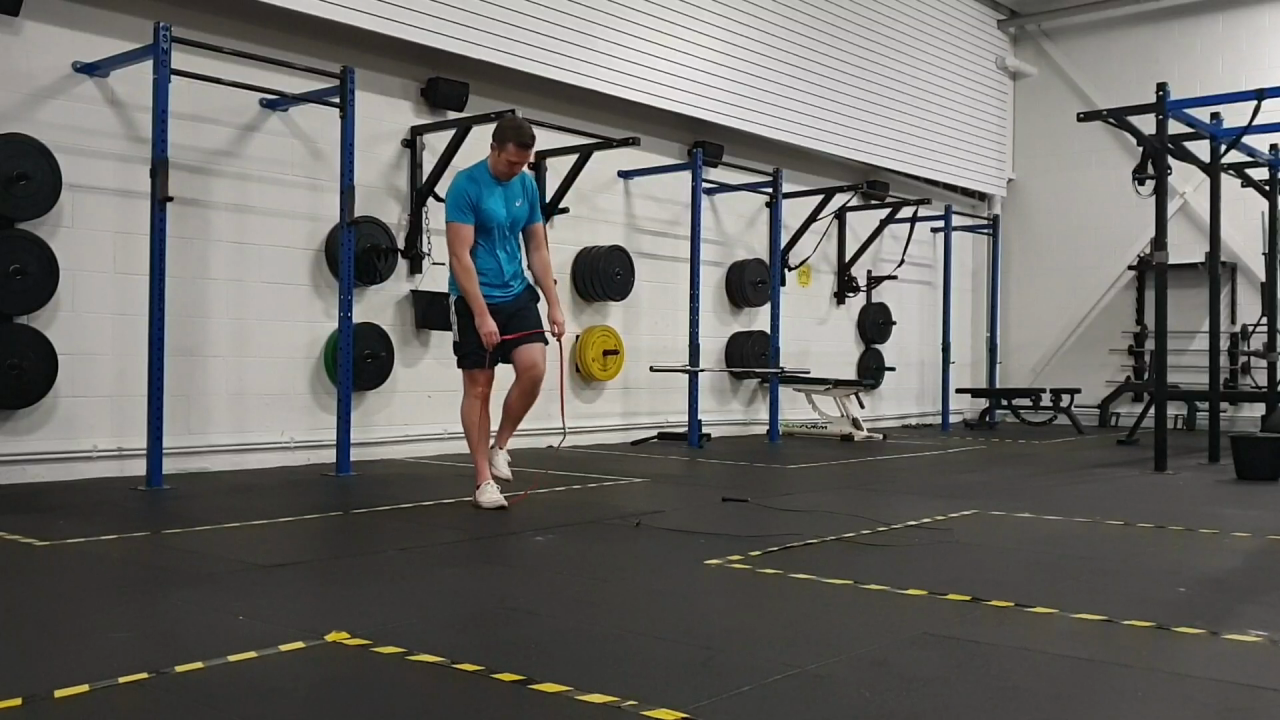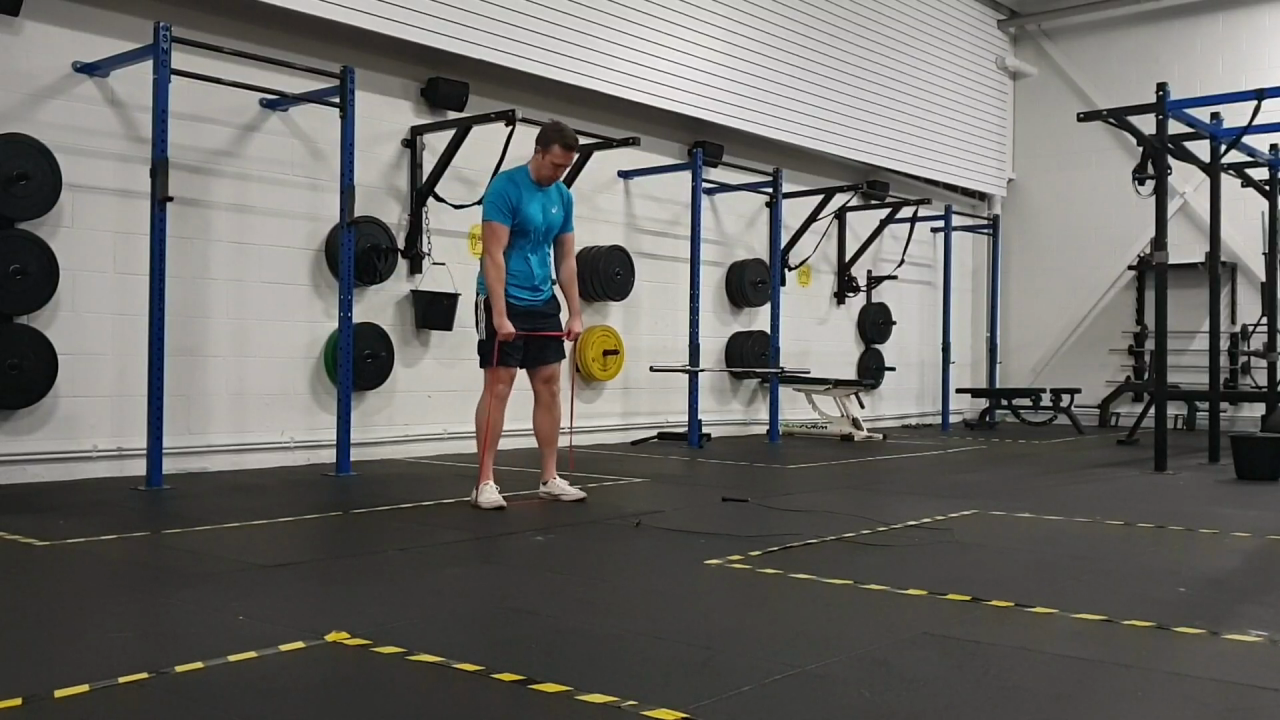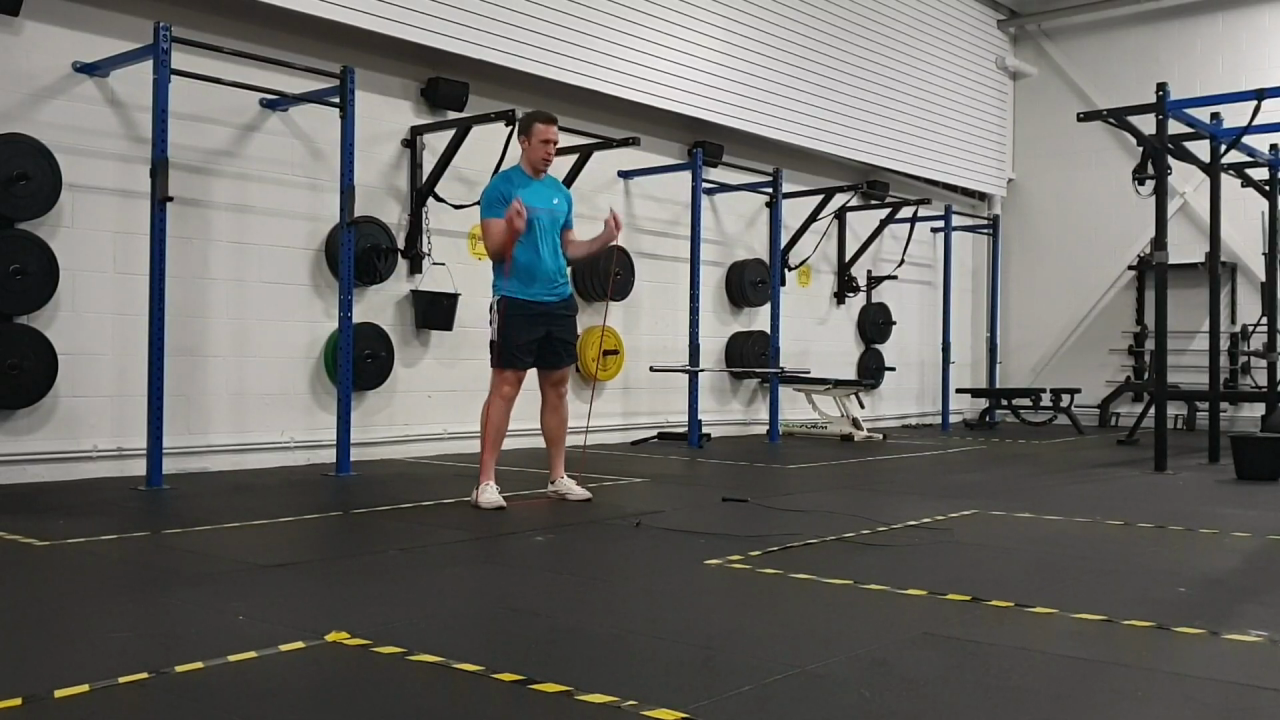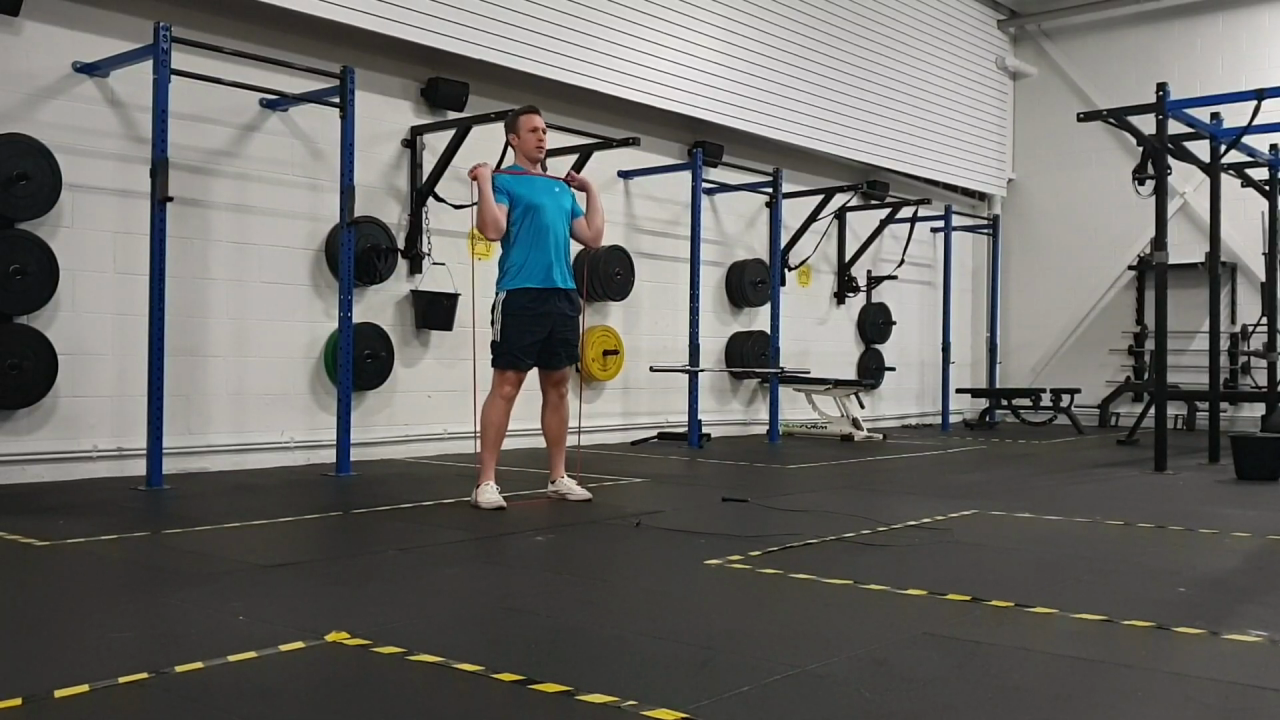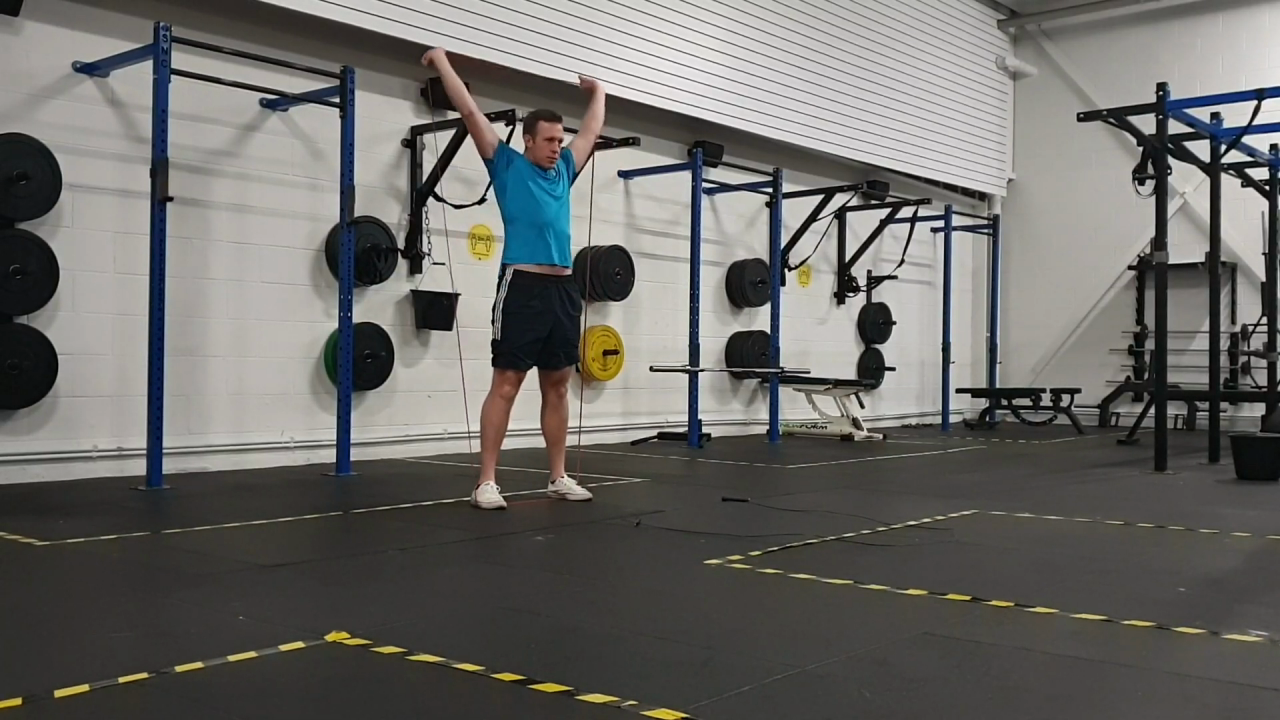
dt=1s
person 1, frame 1
left shoulder: (528, 186)
right shoulder: (466, 186)
left elbow: (538, 249)
right elbow: (460, 256)
left wrist: (554, 304)
right wrist: (482, 315)
left hip: (517, 293)
right hip: (474, 299)
left knee: (534, 367)
right knee: (478, 386)
left ankle: (499, 445)
right ankle: (484, 480)
person 1, frame 2
left shoulder: (563, 197)
right shoulder: (505, 188)
left elbow: (566, 259)
right elbow: (494, 255)
left wrist: (575, 313)
right wrist: (499, 315)
left hip: (543, 303)
right hip: (505, 302)
left knee: (548, 386)
right knee: (499, 386)
left ankle: (549, 478)
right ankle: (485, 482)
person 1, frame 3
left shoulder: (560, 192)
right shoulder: (502, 186)
right elbow: (494, 248)
left wrist: (603, 239)
right wrist: (512, 229)
left hip: (560, 302)
right hip: (517, 302)
left knee: (557, 388)
right knee: (505, 387)
left ankle: (558, 477)
right ankle: (486, 481)
person 1, frame 4
left shoulder: (561, 189)
right shoulder: (504, 181)
left elbow: (593, 238)
right elbow: (492, 230)
left wrist: (591, 191)
right wrist: (484, 181)
left hip: (563, 296)
right hip: (521, 296)
left knee: (558, 387)
right knee: (506, 386)
left ankle: (558, 477)
right ankle: (486, 482)
person 1, frame 5
left shoulder: (562, 171)
right shoulder: (507, 164)
left elbow: (592, 130)
right elbow: (470, 112)
left wrist: (597, 91)
right wrist: (441, 61)
left hip: (564, 291)
right hip: (522, 288)
left knee: (557, 386)
right knee: (505, 386)
left ankle: (558, 477)
right ankle: (486, 481)
